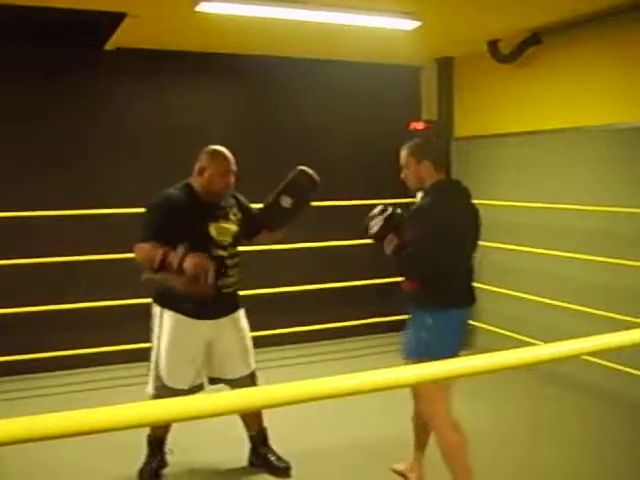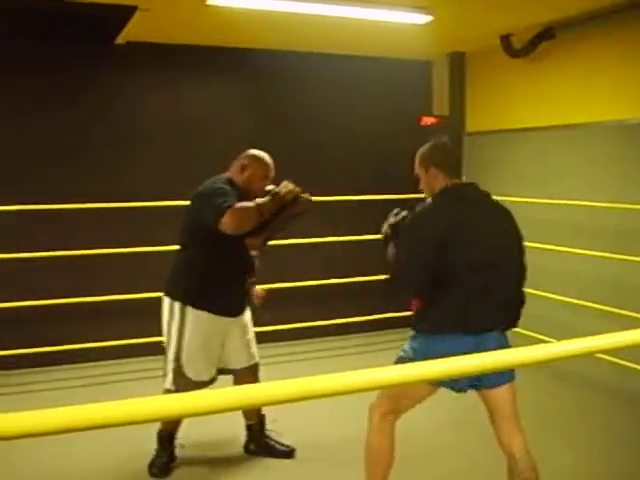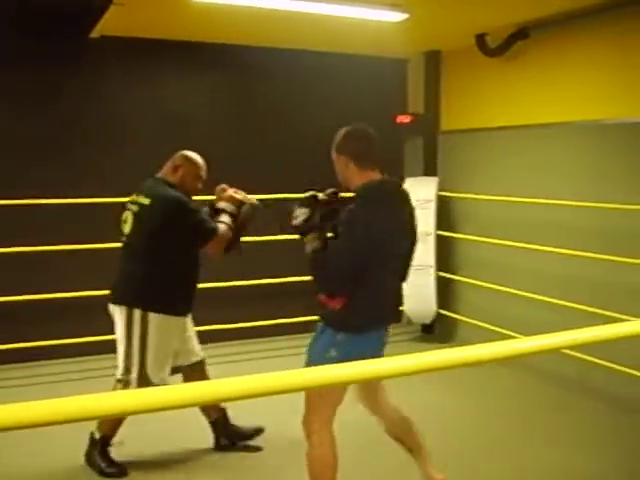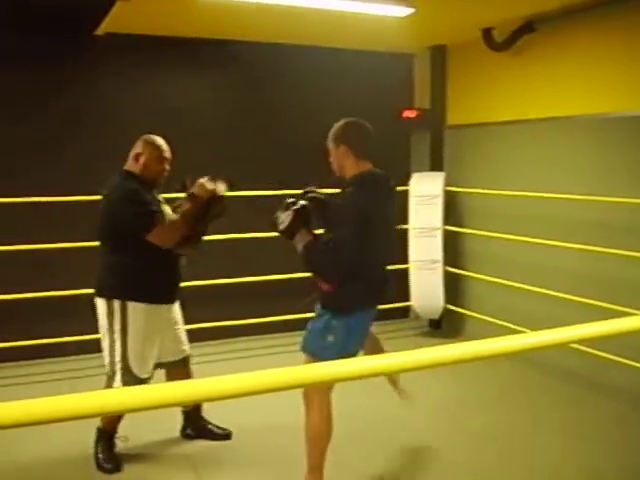
dt=1s
person 1, frame 1
left shoulder: (431, 209)
right shoulder: (459, 203)
left elbow: (416, 267)
left wrist: (390, 237)
right wrist: (404, 231)
left hip: (434, 313)
right hip: (452, 308)
left knee: (437, 411)
right knee: (421, 391)
person 1, frame 2
left shoulder: (429, 218)
right shoulder: (499, 214)
left elbow: (408, 280)
right elbow: (515, 274)
left wrist: (396, 242)
left hip: (441, 336)
right hip: (491, 335)
left knee: (381, 414)
right knee: (511, 435)
person 1, frame 3
left shoulder: (358, 216)
right shoulder: (401, 204)
left elbow: (330, 281)
left wrist: (311, 235)
left hip: (347, 329)
right hip: (378, 322)
left knee: (317, 424)
right knee: (376, 402)
person 1, frame 4
left shoulder: (356, 200)
right shoulder: (381, 192)
left elbow: (332, 266)
left wrist: (297, 233)
right wrist: (322, 211)
left hip: (343, 308)
right hip: (362, 298)
left knee: (315, 395)
right knee: (360, 332)
right ankle: (391, 377)
person 2, frame 1
left shoulder: (233, 202)
right shoulder: (169, 204)
left elbow: (263, 234)
right elbow: (142, 250)
right wrist: (179, 260)
left hip: (228, 310)
right hip: (182, 313)
left knee: (244, 379)
right knee: (168, 388)
left ankle: (261, 448)
right ankle: (155, 453)
person 2, frame 2
left shoulder: (243, 198)
right shoulder: (215, 191)
right elbow: (234, 222)
left wrist: (250, 285)
right wrist: (275, 199)
left hip: (233, 304)
right hip: (194, 304)
left knee: (247, 368)
right knee: (183, 380)
left ankle: (256, 436)
right ankle: (165, 446)
person 2, frame 3
left shoulder: (151, 194)
right shoulder: (172, 202)
left elbow: (191, 232)
right elbow: (216, 244)
left wrist: (218, 207)
right wrist: (229, 212)
left hip: (168, 305)
right hip: (144, 307)
left knee: (194, 365)
right knee: (135, 382)
left ankle: (225, 432)
right ankle: (97, 447)
person 2, frame 4
left shoulder: (144, 191)
right shoulder: (125, 193)
left elbow: (166, 234)
right elbow: (166, 236)
left wrist: (196, 202)
right wrist: (197, 203)
left hip: (161, 297)
right hip: (127, 300)
left knee: (179, 359)
right knee: (126, 376)
left ankle: (193, 421)
right ankle: (104, 440)
